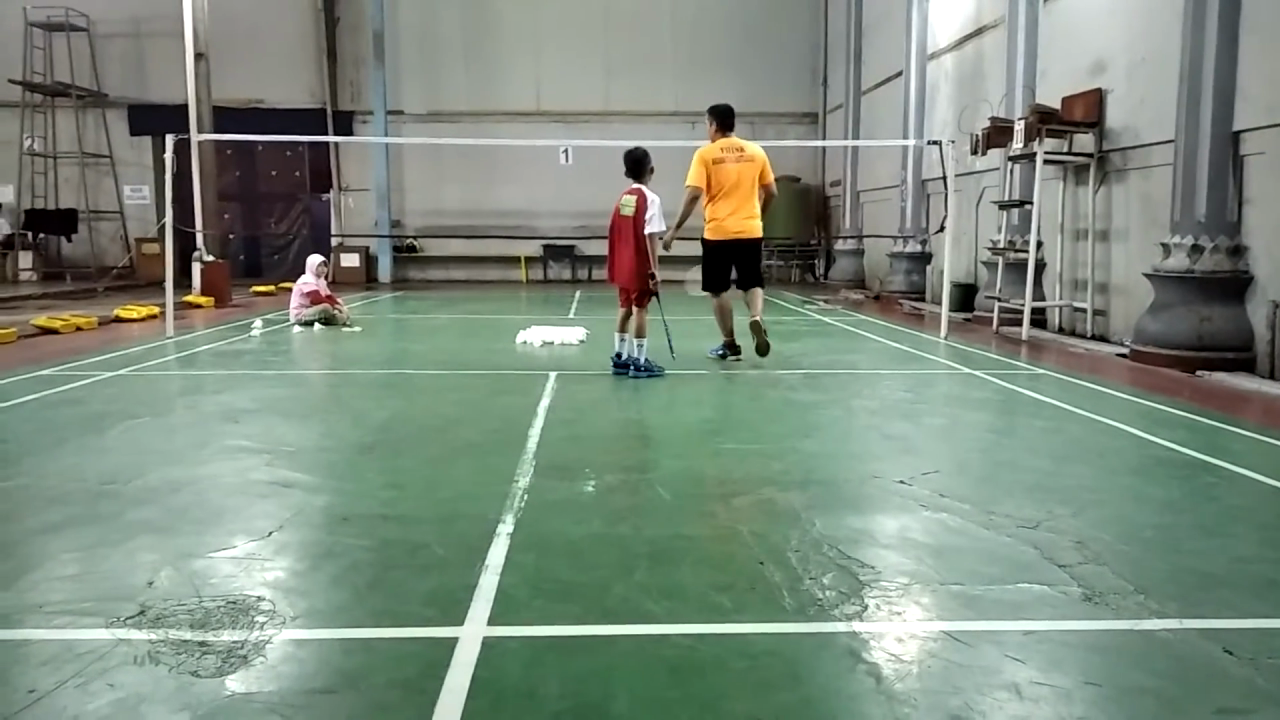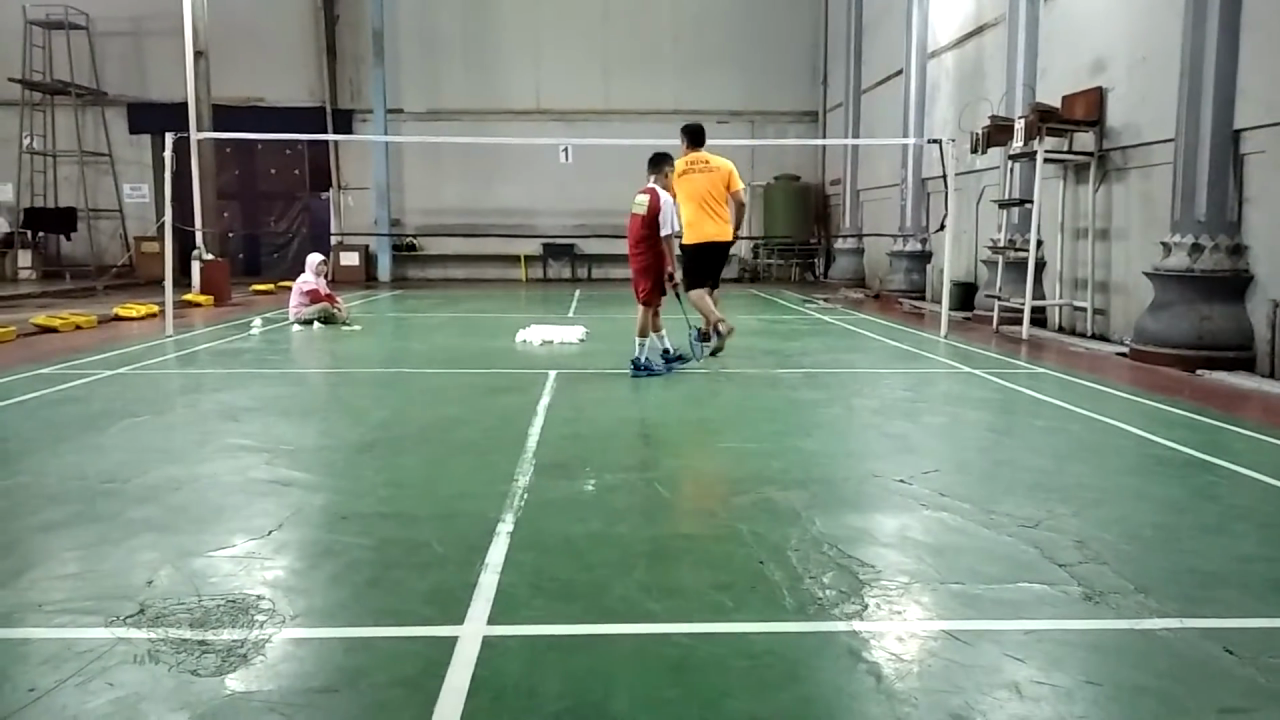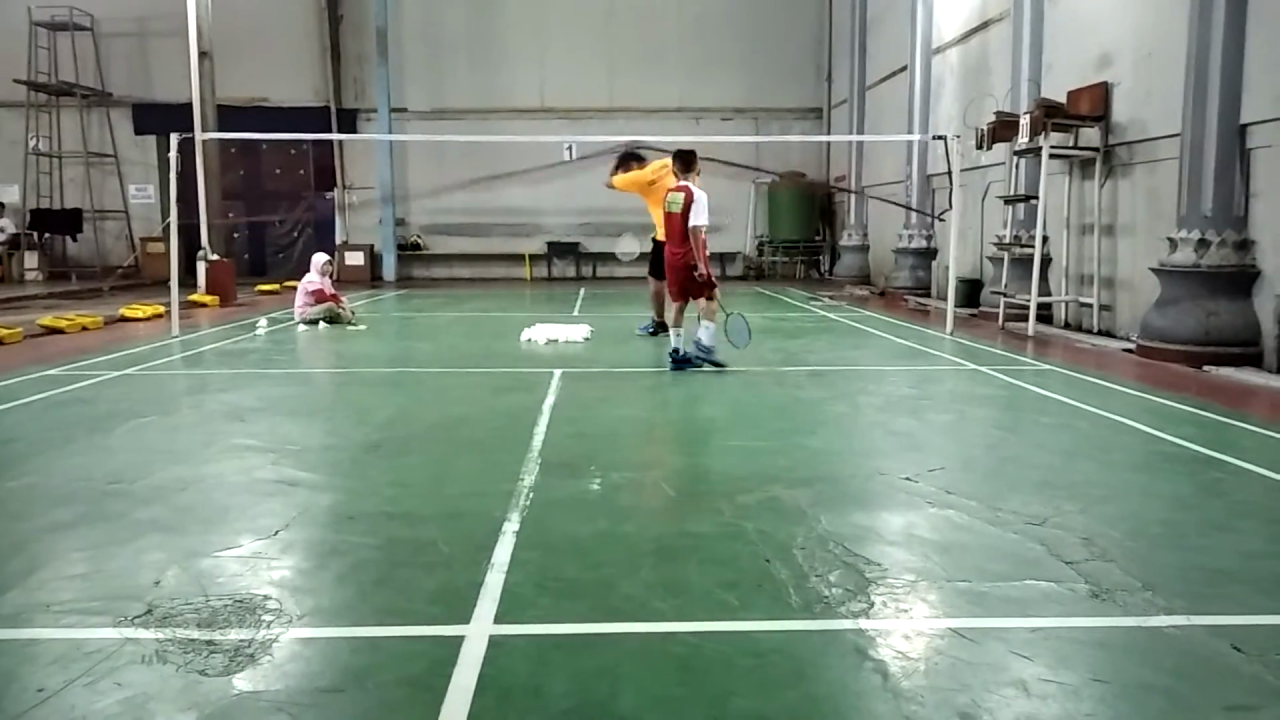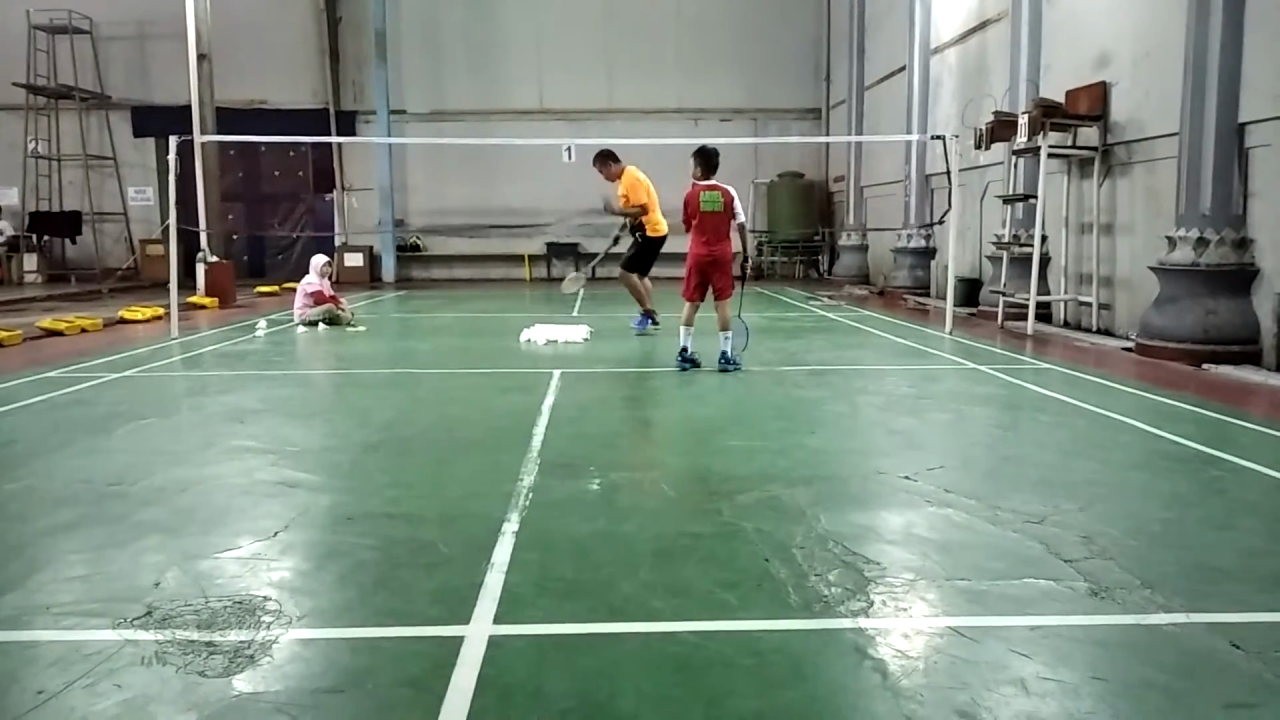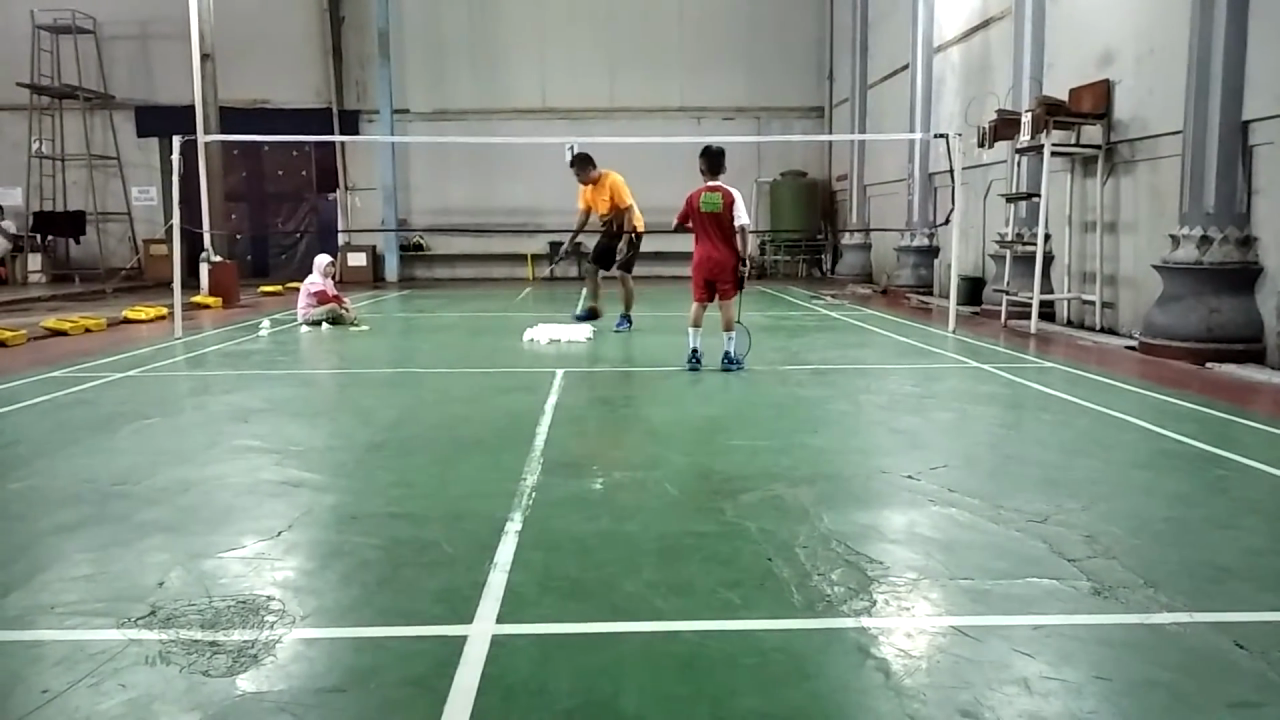
dt=0.5s
person 1, frame 1
left shoulder: (623, 197)
right shoulder: (650, 199)
left elbow: (612, 230)
right elbow: (651, 236)
right wrist: (654, 270)
left hip: (622, 265)
right hip: (639, 266)
left knee: (625, 310)
right knee: (640, 310)
left ankle: (621, 358)
right ankle: (639, 362)
person 1, frame 2
left shoulder: (638, 196)
right shoulder: (664, 199)
right elbow: (667, 238)
right wrist: (673, 270)
left hip: (639, 261)
right hip: (651, 262)
left knee: (652, 307)
right knee: (647, 308)
left ankle: (667, 352)
right ankle: (640, 361)
person 1, frame 3
left shoulder: (669, 194)
right shoulder: (697, 194)
right elbow: (694, 230)
right wrist: (700, 262)
left hip: (672, 257)
right hip: (690, 258)
left knee: (679, 303)
right knee: (711, 299)
left ankle: (677, 353)
right ankle: (703, 344)
person 1, frame 4
left shoulder: (691, 195)
right shoulder: (728, 193)
left elbow: (687, 227)
right elbow: (741, 226)
right wrist: (746, 255)
left hip: (697, 256)
right hip: (721, 256)
left knee: (692, 303)
right knee: (722, 304)
left ankle: (684, 352)
right ankle: (726, 355)
person 1, frame 5
left shoulder: (694, 197)
right shoulder: (732, 195)
left elbow: (678, 225)
right elbow: (742, 228)
right wrist: (744, 258)
left hip: (702, 259)
right hip: (727, 259)
left knee: (699, 303)
right knee: (726, 304)
left ankle: (694, 353)
right ankle: (729, 355)
person 2, frame 1
left shoulder: (705, 154)
right shoulder: (756, 152)
left elbow: (693, 195)
right elbow: (771, 192)
left wrist: (675, 229)
left hip: (718, 233)
right hip: (750, 232)
left knee: (719, 290)
right knee: (752, 286)
left ankle: (731, 345)
right ankle: (756, 321)
person 2, frame 2
left shoulder: (676, 168)
right shoulder: (725, 165)
right elbow: (740, 201)
right wrist: (736, 228)
left hip: (694, 237)
right hip: (722, 236)
left knee: (695, 289)
right knee: (710, 286)
left ankle: (719, 323)
right ankle: (708, 330)
person 2, frame 3
left shoulder: (638, 177)
right shoulder: (674, 165)
left elbow: (610, 183)
left wrist: (619, 161)
left knee: (656, 278)
left ankle: (659, 324)
person 2, frame 4
left shoulder: (631, 178)
right shoulder: (626, 177)
left elbow: (643, 209)
left wrist: (616, 210)
left hip: (651, 232)
right hip: (650, 231)
left knee: (625, 272)
right knee: (639, 274)
left ankle: (648, 312)
right ankle: (648, 313)
person 2, frame 5
left shoulder: (613, 181)
right shoulder: (585, 188)
left elbow: (629, 211)
right elbow: (583, 216)
left wrist: (625, 240)
right wrist: (570, 242)
left hip: (630, 230)
right hip: (609, 231)
left knee: (622, 273)
right knee: (591, 267)
left ankle: (626, 316)
right ankle: (593, 308)
